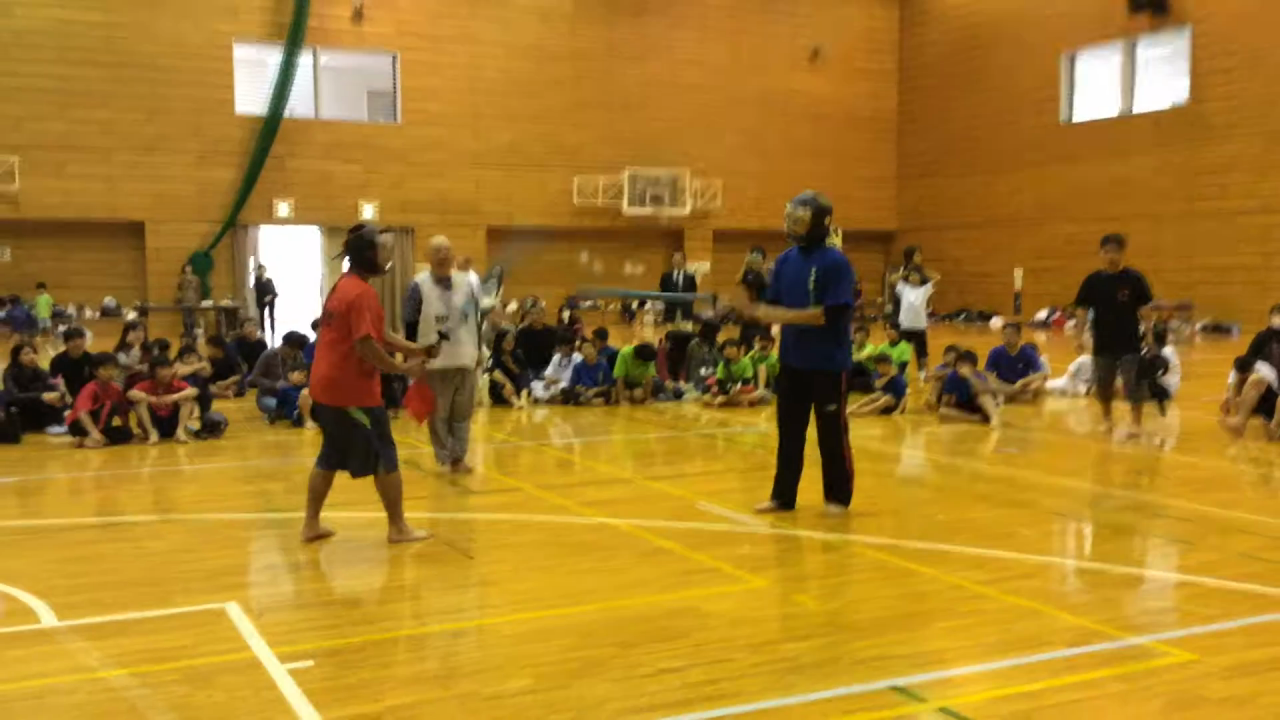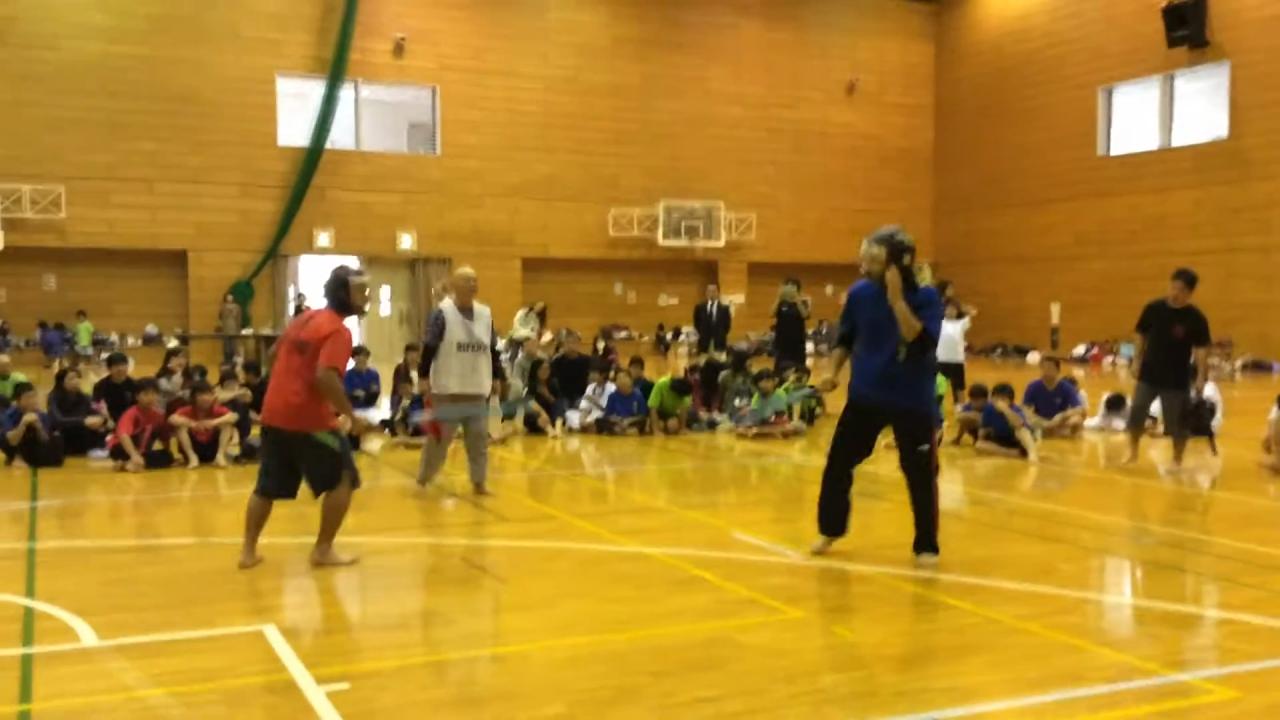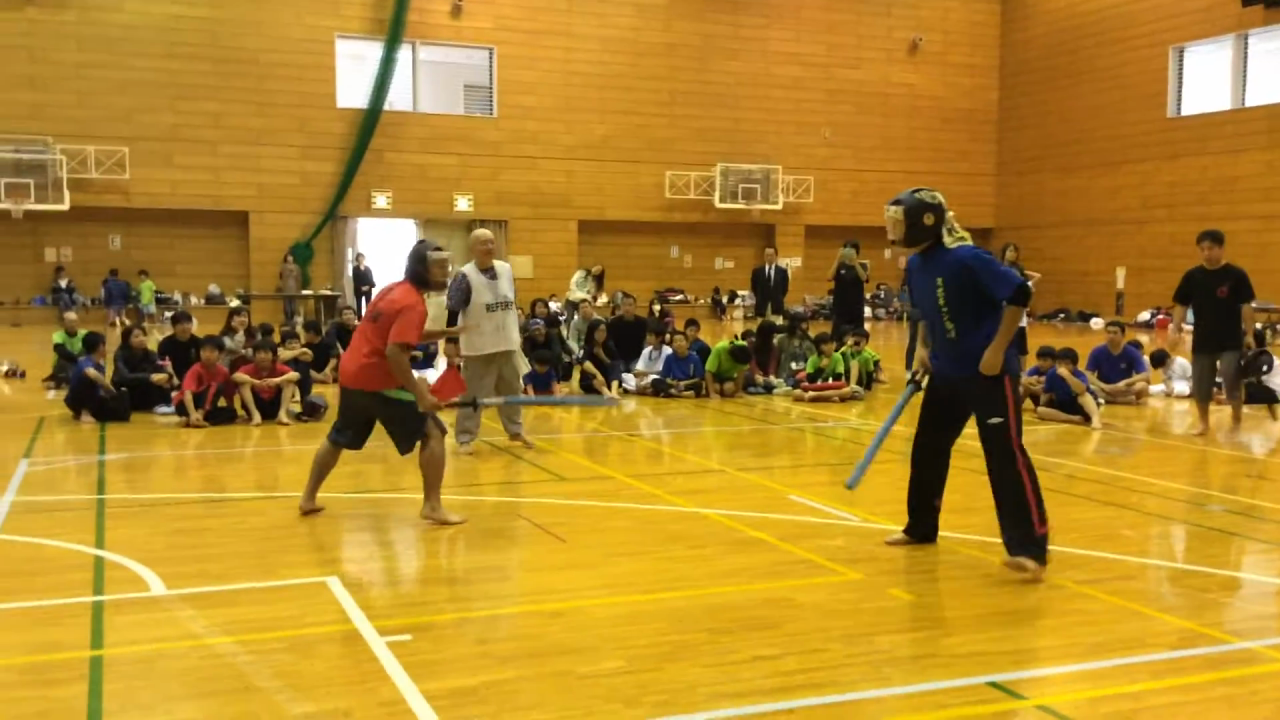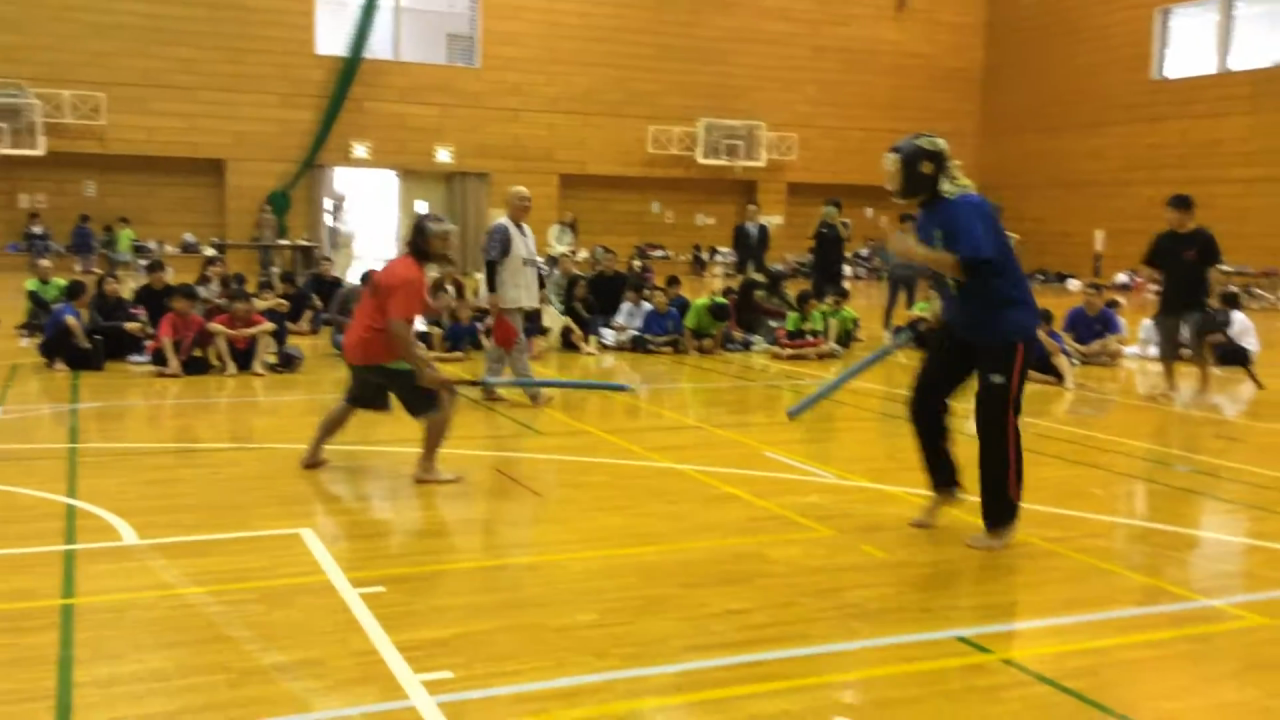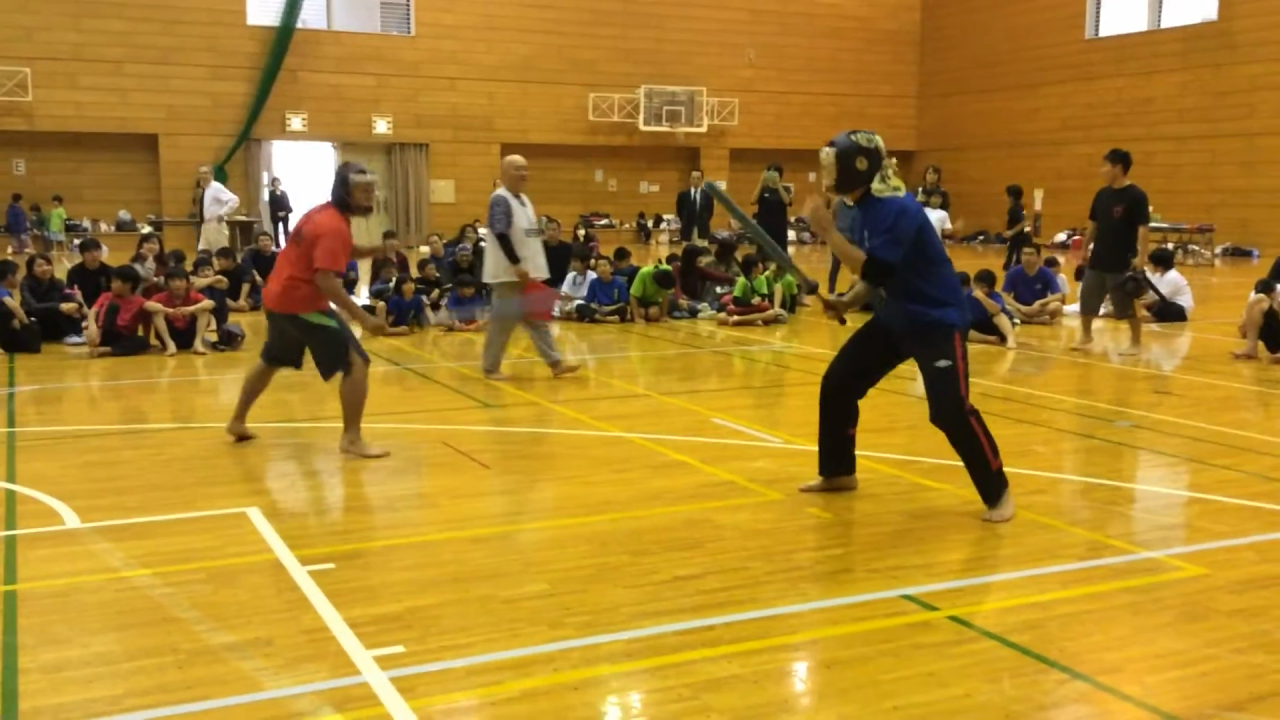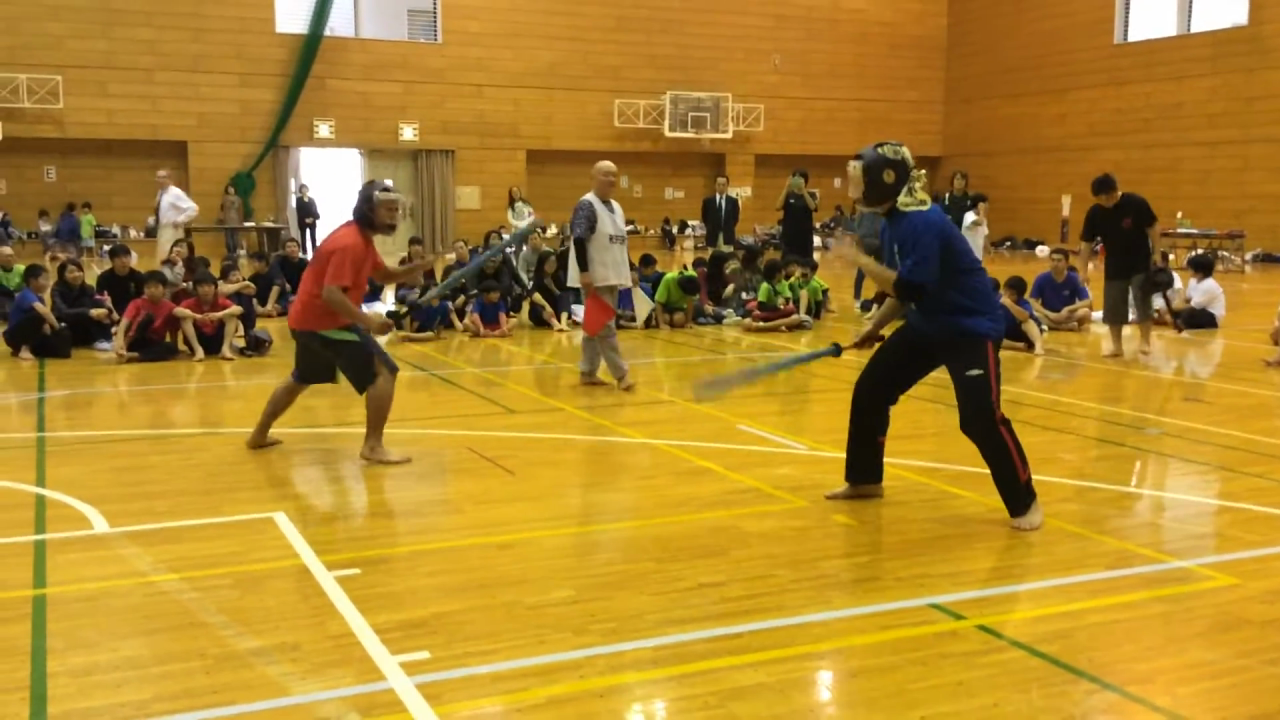
dt=0.7s
person 1, frame 1
left shoulder: (835, 262)
right shoulder: (786, 259)
left elbow: (834, 313)
right elbow: (773, 304)
left wrist: (783, 315)
right wrist: (753, 308)
left hip: (828, 361)
right hip: (792, 360)
left knee: (831, 431)
right knee: (789, 430)
left ankle: (837, 496)
right ankle: (782, 496)
person 1, frame 2
left shoulder: (925, 297)
right shoulder: (859, 293)
left elbow: (921, 341)
right elbow: (846, 337)
left wrist: (896, 299)
right wrist: (833, 372)
left hip: (912, 399)
right hip: (865, 395)
left knee: (921, 472)
right knee: (839, 460)
left ankle: (926, 546)
right ankle: (831, 529)
person 1, frame 3
left shoulder: (967, 259)
right shoulder: (915, 266)
left elbow: (1019, 294)
left wrist: (996, 347)
right wrist: (924, 349)
left hip: (990, 370)
right hip: (949, 370)
left knee: (1003, 451)
right knee: (927, 447)
left ankle: (1030, 551)
right ankle: (920, 527)
person 1, frame 4
left shoulder: (966, 208)
right shoulder: (928, 212)
left elbow: (972, 265)
left wrist: (914, 253)
right wrist: (940, 309)
left hip: (1005, 325)
right hip: (962, 324)
left knee: (995, 417)
right knee: (924, 401)
left ankle: (1001, 520)
right ankle: (944, 489)
person 1, frame 5
left shoulder: (898, 210)
right shoulder: (864, 210)
left elbow: (878, 270)
left wrist: (828, 231)
right wrist: (847, 301)
left hip: (938, 318)
right hip: (894, 317)
left knee: (950, 407)
right knee: (838, 384)
left ankle: (998, 492)
right ankle: (839, 472)
person 1, frame 6
left shoulder: (924, 223)
right shoulder: (896, 221)
left elbow: (912, 288)
left wrist: (862, 261)
right wrist: (874, 326)
left hip: (971, 327)
right hip: (927, 326)
left knee: (981, 417)
right knee: (869, 390)
left ankle: (1025, 503)
right ankle: (865, 480)
person 2, frame 1
left shoulder: (342, 285)
right shoulder: (363, 294)
left elbow: (378, 335)
right elbow: (365, 347)
left wrist: (410, 349)
right wrist: (401, 367)
left hip: (325, 386)
right hip: (352, 390)
left knee: (330, 458)
right knee: (384, 459)
left ankle: (311, 524)
right ankle: (398, 528)
person 2, frame 2
left shoulder: (303, 319)
right shoulder: (338, 331)
left elbow: (275, 355)
right elbow: (325, 376)
right wrist: (351, 415)
left hip: (274, 414)
right hip: (309, 419)
left knee: (267, 487)
right knee: (343, 480)
left ankle: (248, 551)
right ankle: (324, 550)
person 2, frame 3
left shoulder: (392, 291)
right shoulder: (413, 304)
right elbow: (395, 352)
left wrist: (445, 334)
right wrist: (421, 396)
left hip: (351, 376)
right hip: (379, 381)
left knee: (337, 439)
right knee: (433, 433)
left ankle: (309, 498)
right ankle: (432, 506)
person 2, frame 4
left shoulder: (400, 265)
right shoulder: (410, 276)
left elbow: (421, 307)
right elbow: (397, 327)
right wrist: (422, 369)
left hip: (357, 346)
right hip: (382, 351)
left knee: (352, 401)
right knee: (444, 396)
left ankle: (313, 452)
right ankle: (427, 467)
person 2, frame 5
left shoulder: (322, 214)
right shoulder: (333, 225)
left elbow: (350, 251)
right elbow: (327, 280)
left wrist: (385, 249)
right wrist: (362, 317)
left hip: (278, 300)
right hip: (302, 304)
left knee: (270, 362)
right knee: (357, 362)
left ankle: (238, 423)
right ankle: (353, 439)
person 2, frame 6
left shoulder: (364, 240)
right shoulder: (349, 244)
left elbow: (385, 276)
right elbow: (331, 294)
left wrist: (416, 267)
right wrist: (367, 320)
left hip: (306, 320)
right hip: (323, 322)
left knee: (300, 380)
right knee: (384, 372)
left ankle: (260, 434)
right ankle: (373, 446)
person 3, frame 1
left shoulder: (467, 282)
right shoulder: (419, 285)
left elbow: (475, 318)
right elbow: (410, 323)
left wrist: (479, 350)
left hip: (464, 359)
right hip: (434, 361)
left knee: (463, 411)
right knee: (439, 412)
left ankle: (459, 456)
right ankle: (445, 458)
person 3, frame 2
left shoulder: (485, 314)
right shoulder: (442, 313)
left elbow: (492, 349)
right elbow: (429, 348)
left wrist: (497, 378)
right wrist: (424, 378)
left hip: (477, 387)
right hip: (448, 387)
left knee: (479, 435)
right knee: (440, 434)
left ankle: (479, 481)
right ankle: (423, 478)
person 3, frame 3
left shoulder: (506, 270)
right shoulder: (465, 277)
right elbow: (453, 312)
left wrist: (516, 334)
left hip: (507, 344)
right hip: (479, 347)
left knee: (511, 389)
right knee: (474, 393)
left ankle: (515, 431)
right ankle: (464, 438)
person 3, frame 4
left shoulder: (526, 230)
right shoulder: (500, 229)
left elbow: (531, 264)
right elbow: (490, 264)
left wrist: (540, 290)
right wrist: (493, 294)
left hip: (521, 297)
right hip: (506, 300)
left knee: (501, 345)
right knee: (517, 345)
left ankle: (489, 387)
right ankle: (533, 392)
person 3, frame 5
left shoulder: (524, 200)
right shoulder: (499, 200)
right elbow: (501, 235)
left wrist: (528, 268)
right wrist: (517, 266)
left hip: (529, 270)
right hip: (508, 273)
left knee: (538, 318)
right knee: (502, 320)
left ankle: (555, 363)
right ankle: (490, 367)
person 3, frame 6
left shoulder: (616, 207)
right shoulder: (586, 205)
right elbow: (579, 241)
left wrist: (628, 272)
right wrist: (584, 273)
left hip: (612, 276)
right hip: (594, 277)
right knee: (605, 327)
left ankle: (587, 372)
right ankle: (621, 374)
person 4, frame 1
left shoulder: (1134, 278)
right shoulder: (1092, 280)
left elbow: (1143, 307)
right elbow: (1082, 309)
right wrist: (1079, 335)
left hip: (1130, 342)
right hip: (1103, 342)
left knee: (1133, 383)
right knee: (1103, 383)
left ankle: (1136, 423)
right ankle: (1107, 419)
person 4, frame 2
left shoulder: (1196, 318)
right shoulder: (1153, 308)
left elbow: (1201, 349)
right elbow: (1141, 335)
left wrist: (1201, 378)
right wrist: (1137, 360)
left hip: (1177, 378)
right hip: (1149, 373)
left knee: (1177, 421)
right knee: (1136, 411)
left ankle: (1177, 460)
right ankle: (1132, 450)
person 4, frame 3
left shoulder: (1236, 275)
right shoulder: (1192, 277)
left elbow: (1246, 306)
right elbow: (1180, 306)
left wrist: (1249, 334)
right wrist: (1175, 331)
left hip: (1231, 341)
right hip: (1202, 342)
left knee: (1232, 382)
right knee: (1200, 385)
left ankle: (1236, 422)
right ankle: (1203, 422)
person 4, frame 4
left shoulder: (1204, 238)
right shoulder: (1163, 239)
left elbow: (1212, 270)
right elbow: (1150, 269)
left hip: (1195, 303)
right hip: (1169, 302)
left knee: (1197, 342)
right knee: (1167, 346)
left ankle: (1204, 381)
right ankle: (1170, 384)
person 4, frame 5
left shoulder: (1136, 196)
right shoulder: (1102, 194)
left elbow: (1143, 227)
left wrist: (1140, 256)
right wrist: (1085, 247)
left hip: (1122, 262)
right hip: (1098, 259)
left knee: (1126, 304)
right knee: (1087, 299)
left ankle: (1135, 343)
right ankle: (1085, 337)
person 4, frame 6
left shoulder: (1136, 203)
right shoulder: (1094, 213)
left elbow: (1152, 227)
right elbow: (1087, 242)
right wrist: (1083, 269)
left hip: (1140, 265)
right hip: (1114, 268)
left knee: (1143, 302)
right knee: (1112, 306)
left ankle: (1144, 342)
right ankle: (1117, 346)
